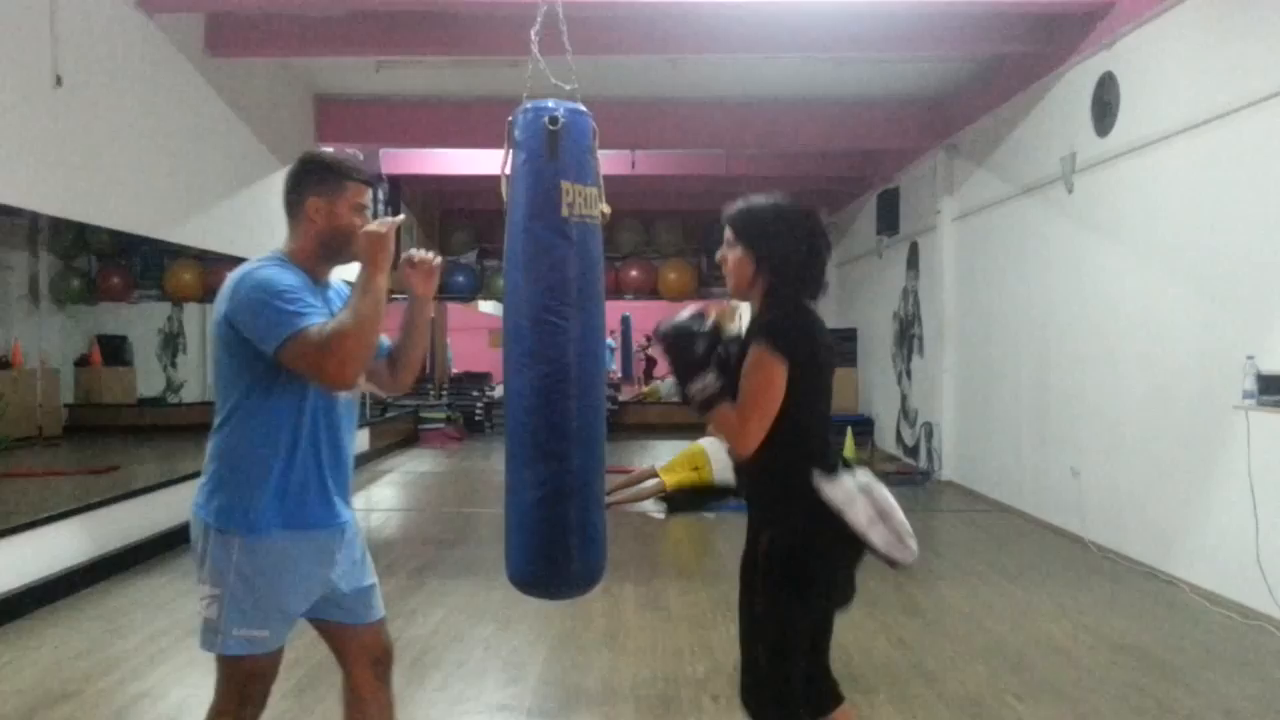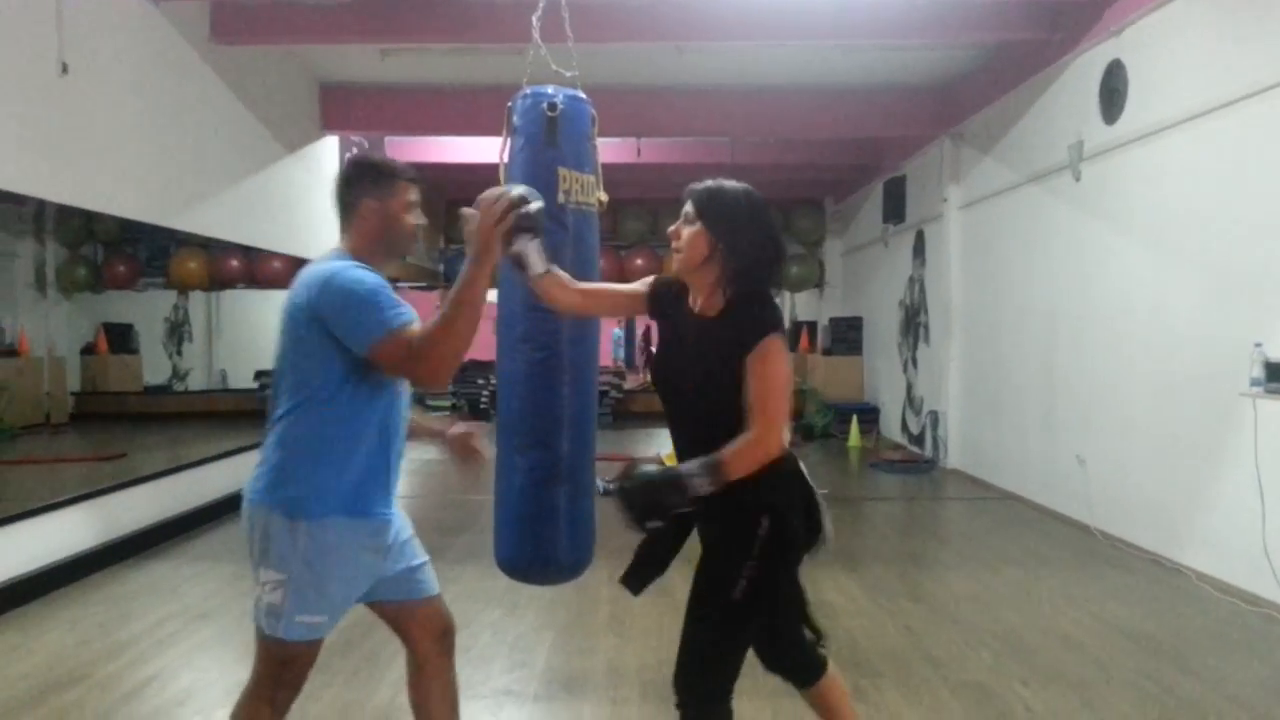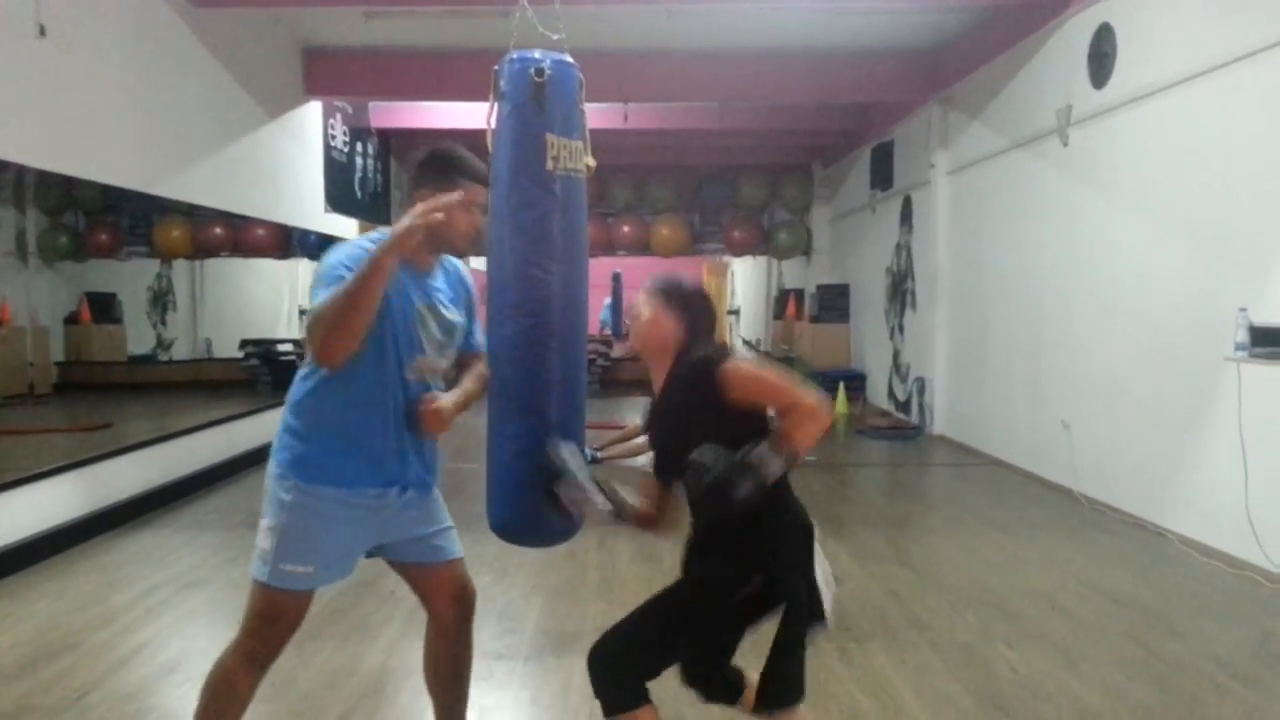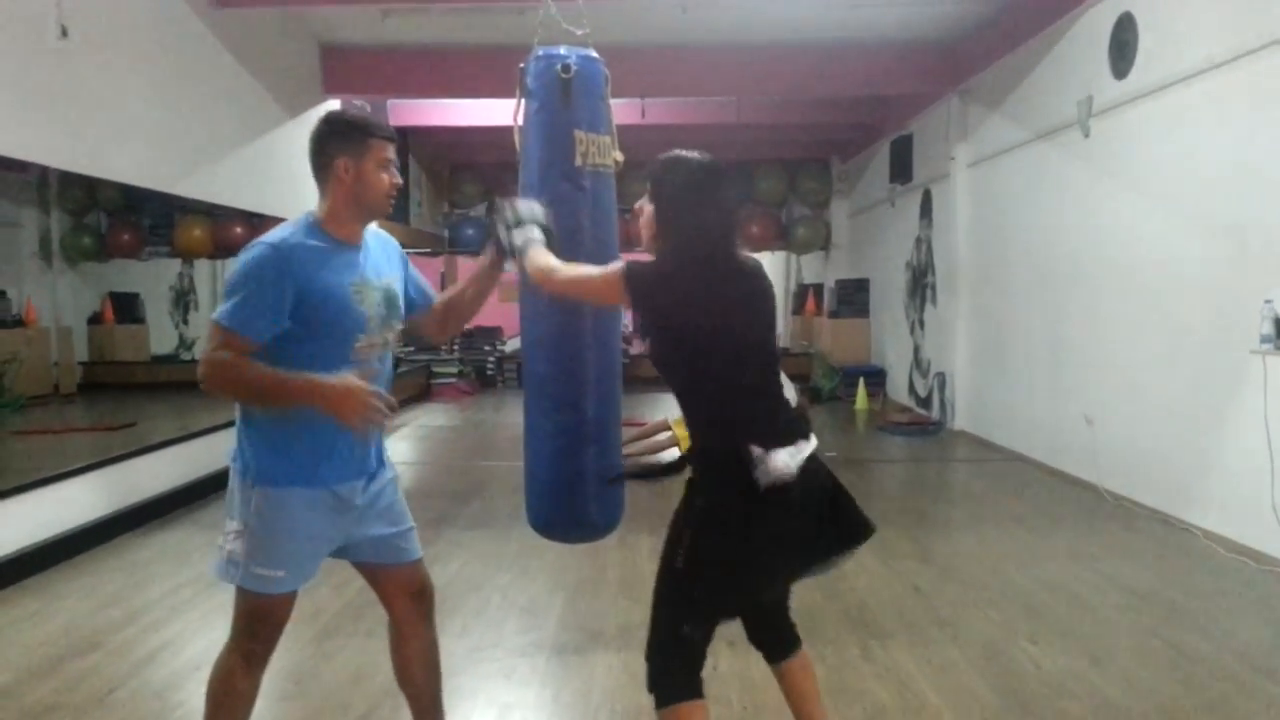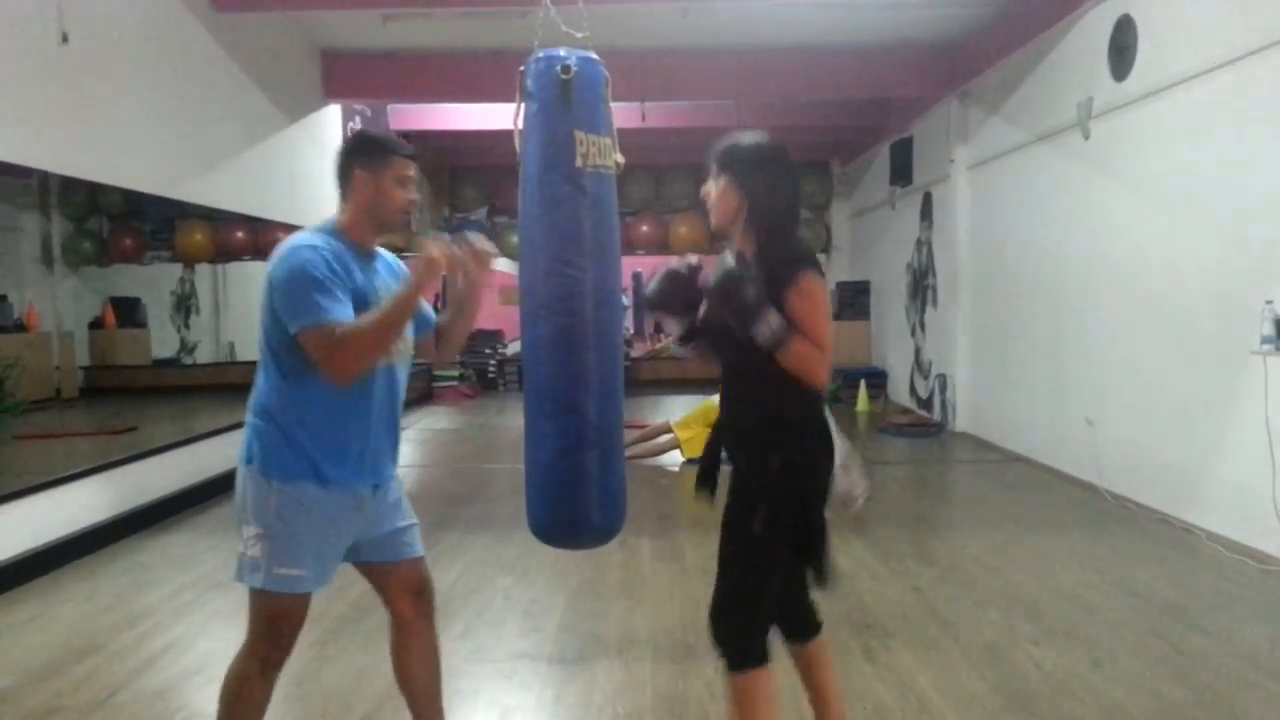
dt=0.7s
person 1, frame 1
left shoulder: (336, 291)
right shoulder: (260, 284)
left elbow: (396, 377)
right elbow: (339, 367)
left wrist: (422, 300)
right wrist: (375, 271)
left hip: (330, 523)
right hip: (255, 530)
left knee: (371, 661)
person 1, frame 2
left shoulder: (364, 286)
right shoulder: (339, 283)
right elbow: (431, 366)
left wrist: (439, 432)
right wrist: (483, 254)
left hip: (373, 512)
right hip: (309, 515)
left knee: (434, 635)
person 1, frame 3
left shoulder: (458, 277)
right shoulder: (354, 261)
left elbow: (474, 366)
right elbow: (327, 347)
left wrist: (455, 399)
right wrist: (393, 247)
left hip: (409, 480)
right hip: (322, 481)
left knee: (455, 601)
right knee: (264, 638)
person 1, frame 4
left shoulder: (384, 249)
right shoulder: (277, 258)
left elbow: (439, 322)
right elbow: (217, 369)
left wrist: (497, 259)
right wrist: (317, 390)
left hip: (367, 474)
right hip: (284, 481)
left knee: (414, 599)
right knee: (255, 635)
person 1, frame 5
left shoulder: (388, 265)
right shoulder: (306, 258)
left elbow: (443, 346)
right elbow: (343, 361)
left wrist: (468, 282)
right wrist: (416, 286)
left hip: (371, 475)
right hip: (294, 477)
left knee: (414, 600)
right knee: (272, 637)
person 2, frame 1
left shoulder: (774, 327)
right shoulder: (799, 320)
left elbow: (743, 438)
left wrist: (696, 372)
right wrist: (714, 369)
left hip: (790, 520)
right hip: (812, 514)
right knee: (805, 676)
person 2, frame 2
left shoulder: (757, 321)
right shoulder: (670, 300)
left elbow: (766, 438)
right elbow: (575, 300)
left wrist: (683, 482)
right wrist: (524, 248)
left hip: (752, 511)
right hip: (713, 504)
left knee: (700, 675)
right knee: (786, 648)
person 2, frame 3
left shoulder: (713, 370)
right shoulder: (664, 410)
left elbow: (814, 409)
right elbow: (655, 516)
left hip: (761, 554)
right hip: (722, 554)
left knee: (611, 663)
right knee: (705, 670)
person 2, frame 4
left shoulder: (662, 277)
right shoulder: (745, 273)
left elbow: (548, 274)
left wrist: (523, 228)
left hip: (731, 474)
right hip: (783, 468)
left knee: (672, 653)
right knee: (766, 617)
person 2, frame 5
left shoulder: (794, 265)
right shoulder: (736, 260)
left elbow: (817, 371)
right elbow: (713, 346)
left wrist: (760, 317)
right wrist: (686, 311)
left hip: (785, 455)
right hip: (760, 450)
left knee: (735, 618)
right knee: (786, 601)
